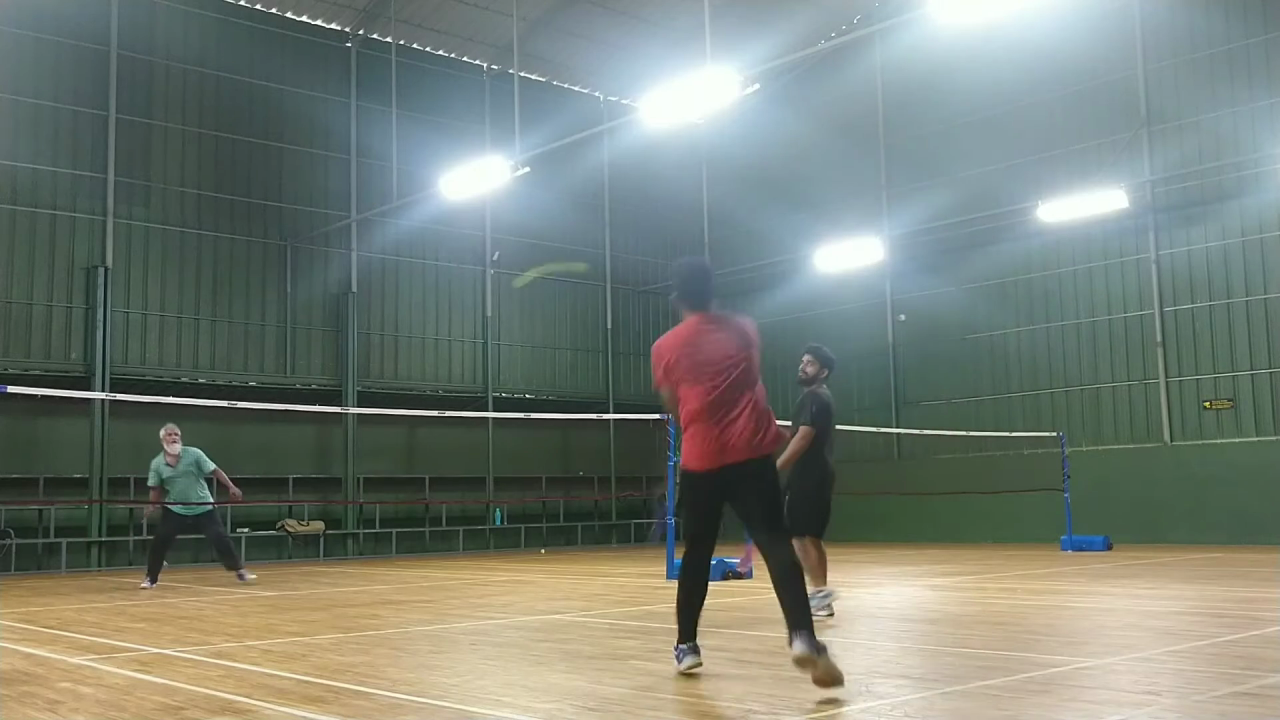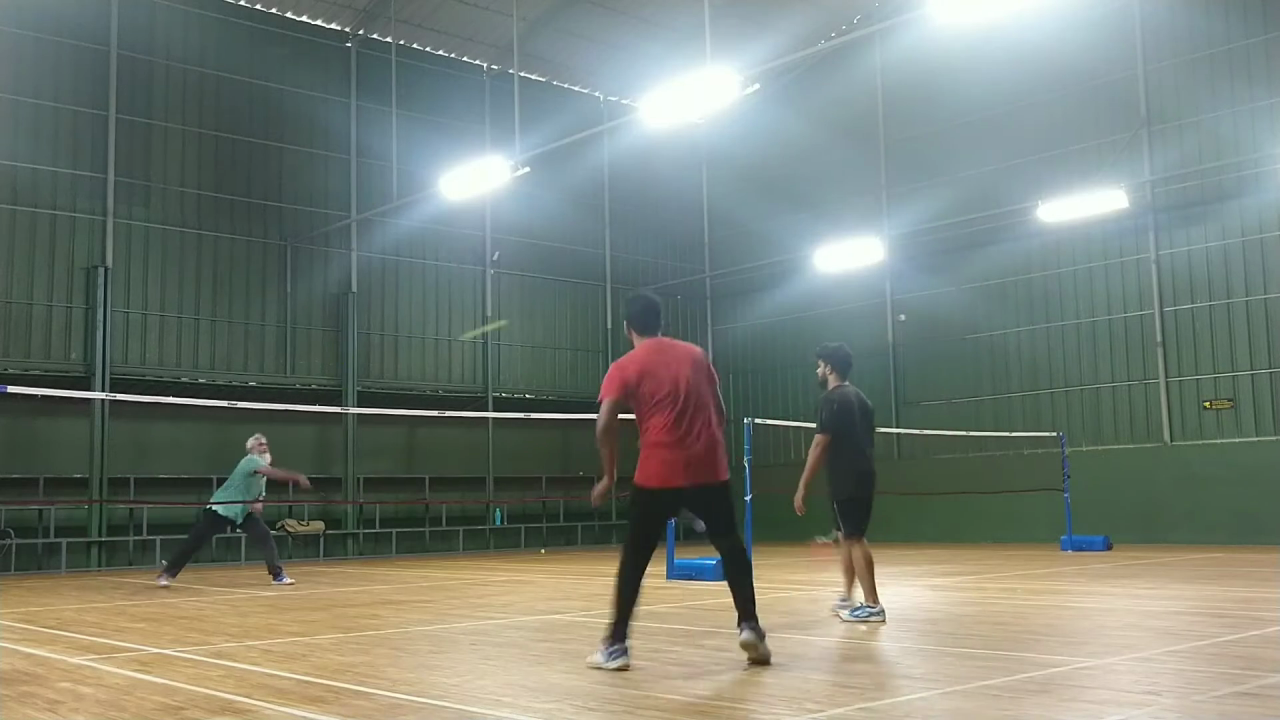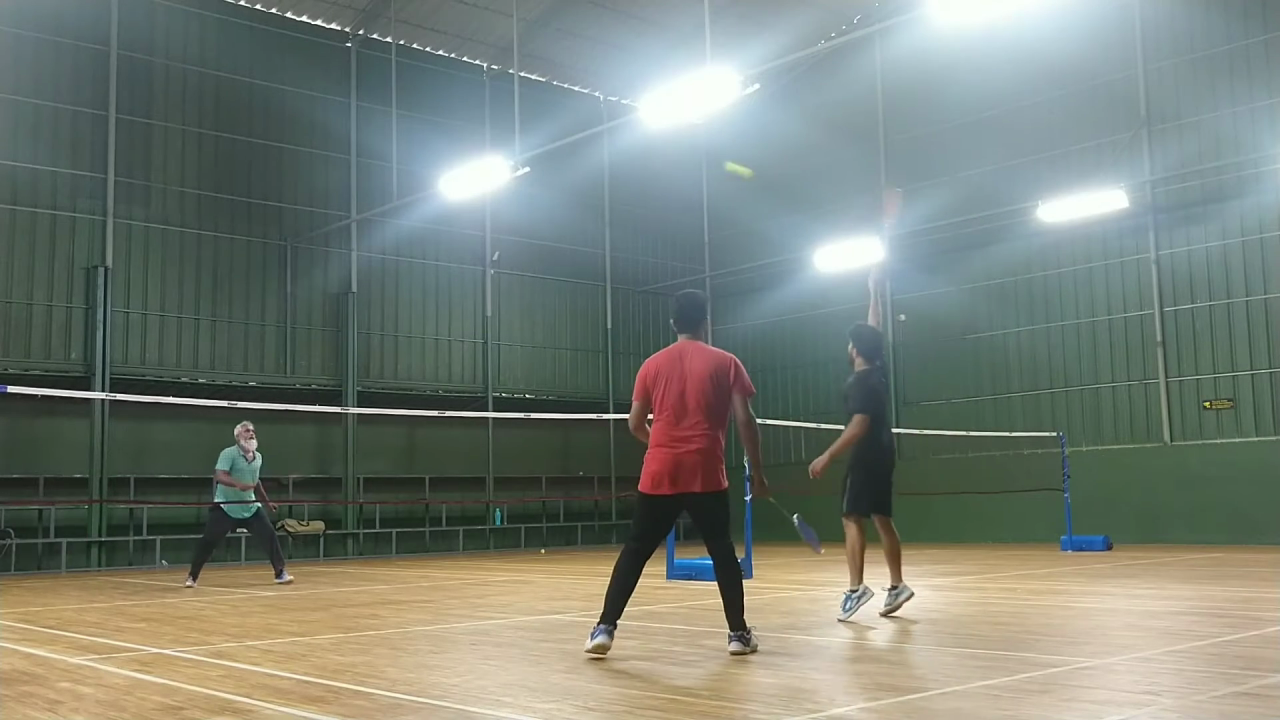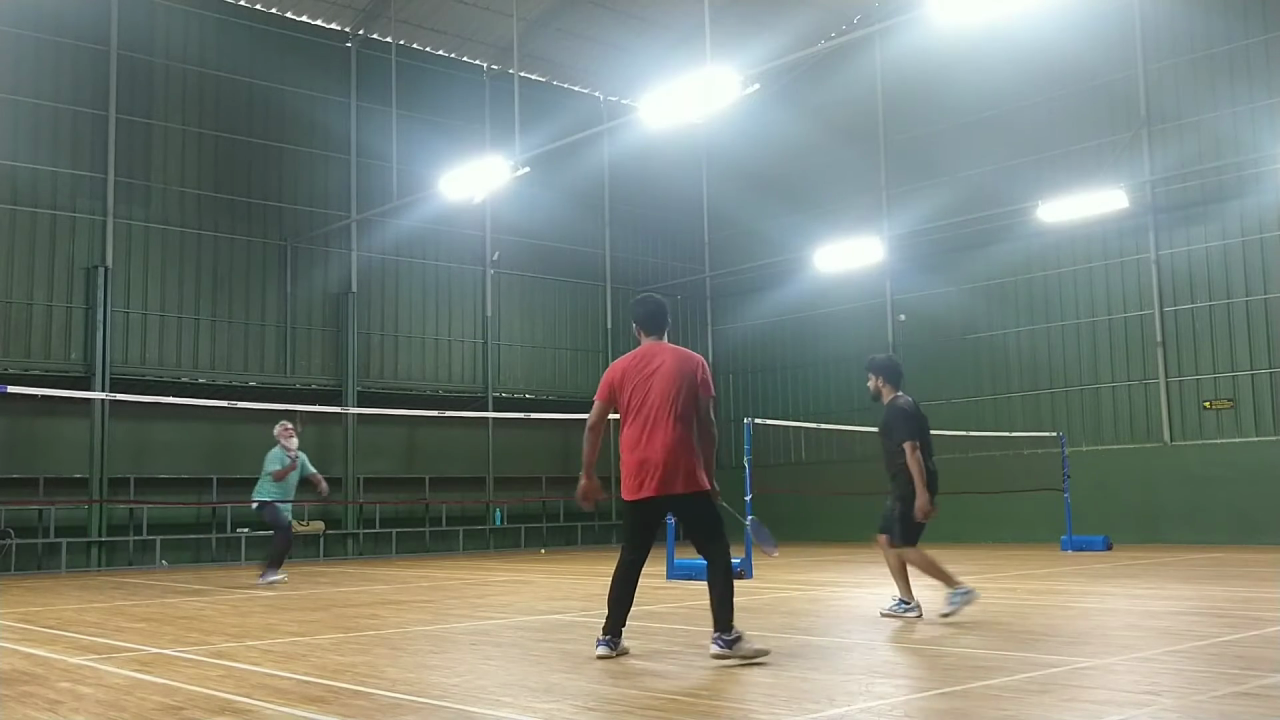
dt=0.5s
person 1, frame 1
left shoulder: (665, 347)
right shoulder: (742, 330)
left hip: (701, 457)
right hip: (751, 452)
left knee: (697, 552)
right knee: (776, 546)
left ankle: (686, 646)
right ankle: (803, 640)
person 1, frame 2
left shoulder: (624, 368)
right shoulder: (697, 355)
left elbow: (605, 425)
right elbow: (720, 413)
left wrist: (609, 477)
left hip: (658, 473)
right hip: (709, 469)
left knee: (634, 557)
right knee: (732, 549)
left ankle: (617, 645)
right ankle: (750, 628)
person 1, frame 3
left shoulder: (652, 365)
right shoulder: (726, 363)
left elbow: (635, 424)
right elbow: (744, 420)
right wrist: (757, 471)
left hip: (658, 475)
right hip: (706, 475)
left knee: (635, 551)
right knee: (723, 553)
left ankle: (604, 628)
right ankle: (739, 634)
person 1, frame 4
left shoulder: (620, 369)
right shoulder: (692, 363)
left elbow: (594, 426)
right elbow: (706, 424)
left wrist: (588, 475)
right wrist: (709, 471)
left hip: (637, 481)
right hip: (683, 476)
left knee: (631, 558)
right knee: (717, 551)
left ankle: (611, 637)
right ankle: (724, 636)
person 2, frame 1
left shoulder: (813, 397)
right shoulder: (822, 398)
left elbow: (802, 439)
left wrist: (775, 469)
left hip: (806, 478)
right hip: (819, 477)
left knee: (796, 534)
right knee: (811, 538)
left ankle: (820, 590)
right ankle: (821, 598)
person 2, frame 2
left shoulder: (831, 399)
right shoulder: (860, 398)
left elbow: (820, 445)
left wrist: (802, 486)
left hip: (846, 481)
right hip: (864, 478)
left knee: (852, 540)
right knee: (850, 537)
left ankle: (872, 605)
right ankle: (848, 597)
person 2, frame 3
left shoulder: (860, 383)
right shoulder: (878, 371)
left elbow: (859, 426)
right elbow: (874, 329)
left wrist: (826, 457)
right wrist: (874, 292)
left hip: (865, 461)
right hip: (883, 457)
left knee: (852, 520)
right knee: (883, 521)
left ankle: (856, 589)
right ankle: (897, 585)
person 2, frame 4
left shoulder: (898, 409)
right shoulder: (903, 406)
left elbow: (912, 450)
left wrist: (921, 493)
left hip: (911, 490)
right hip: (907, 489)
left knee: (903, 548)
right knee: (885, 539)
left ankle: (959, 588)
right ankle: (907, 601)
